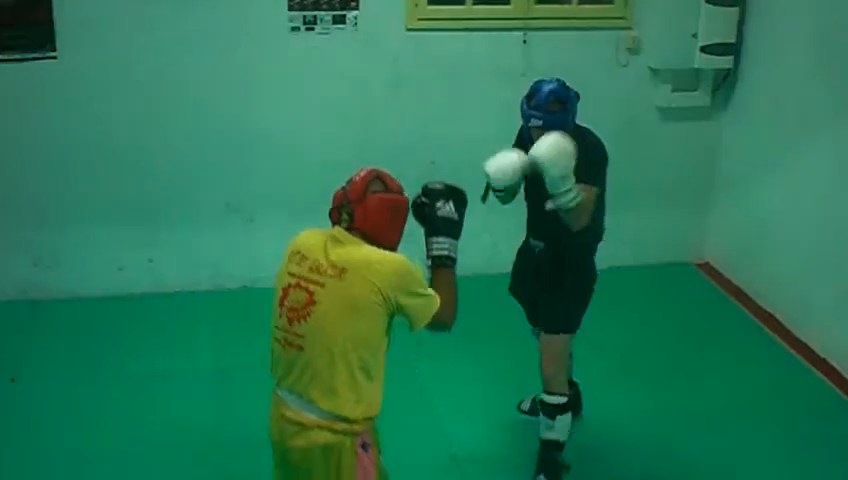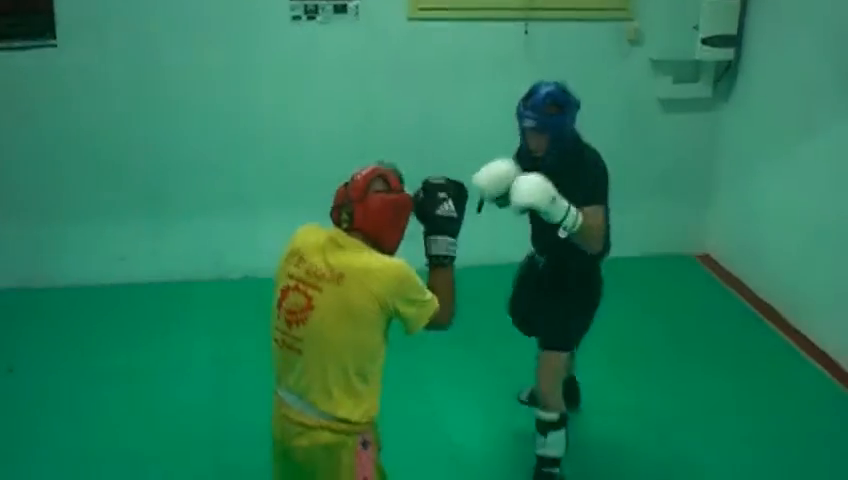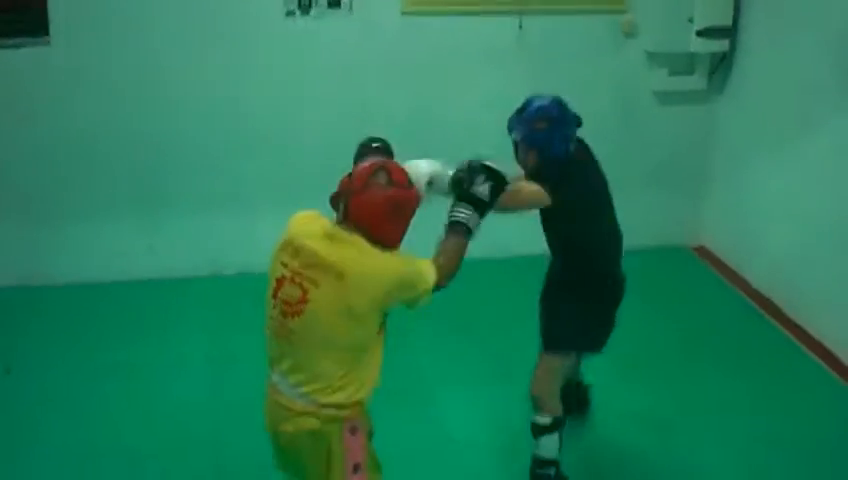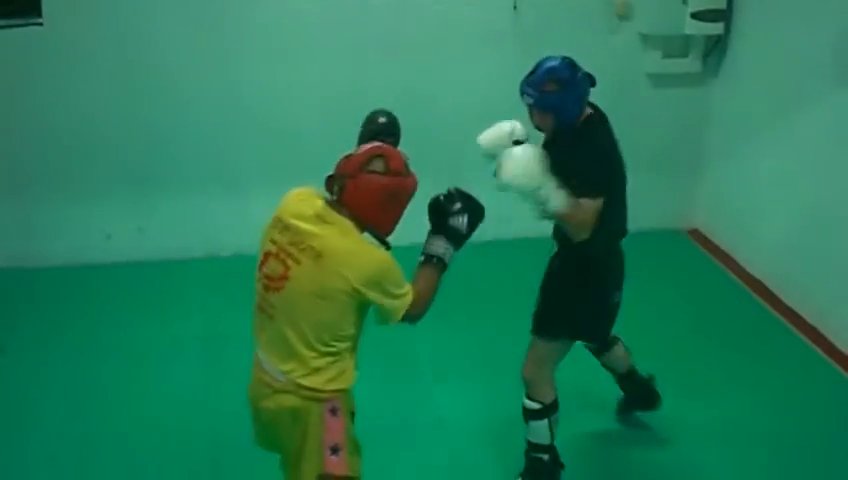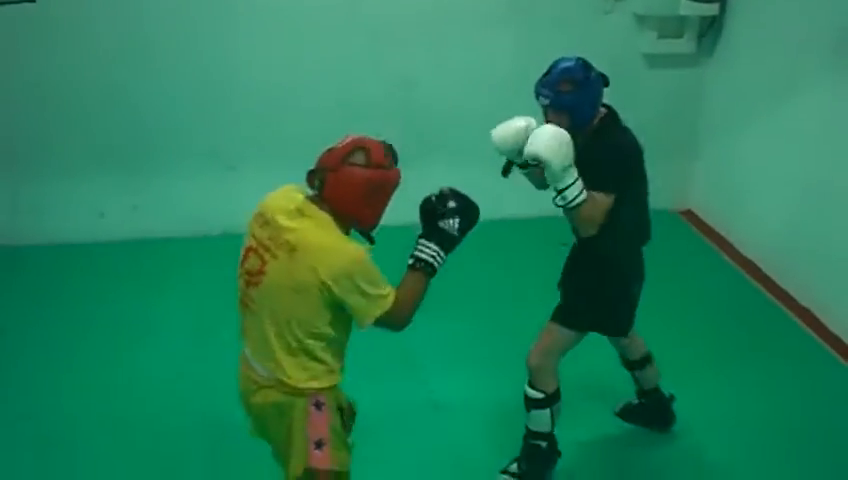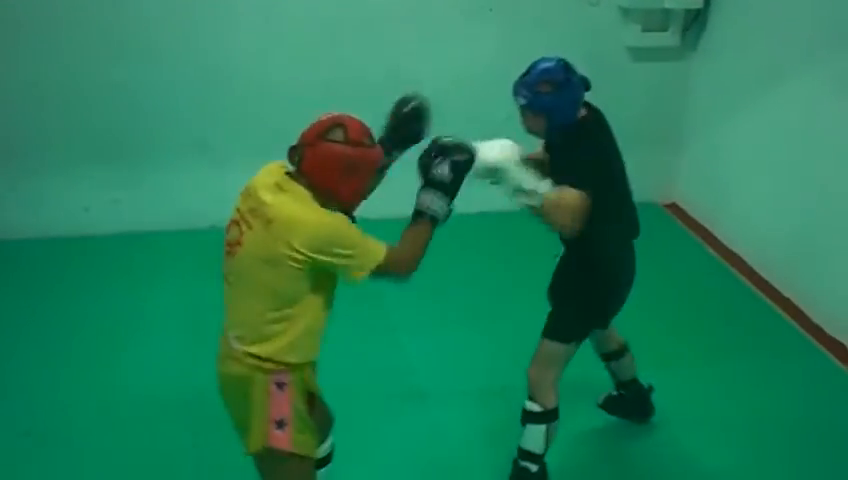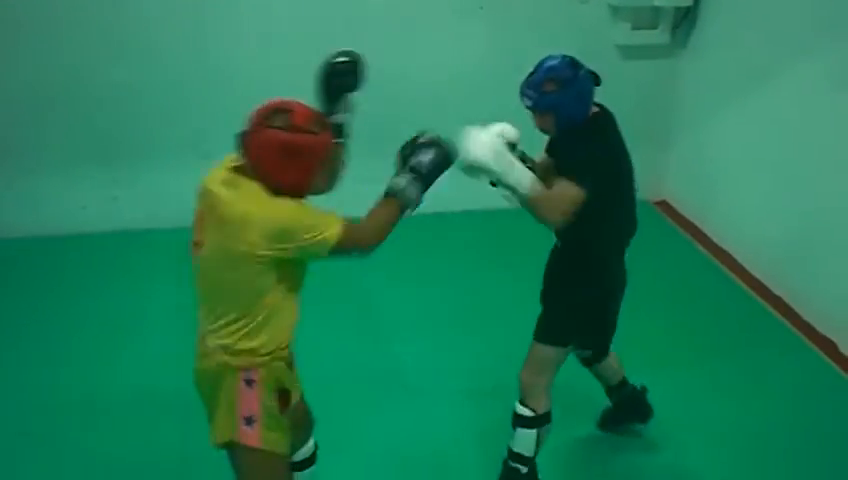
dt=0.2s
person 1, frame 1
left shoulder: (589, 150)
right shoulder: (528, 135)
left elbow: (579, 221)
right elbow: (508, 190)
left wrist: (559, 179)
right wrist: (501, 179)
left hip: (570, 262)
right hip: (536, 249)
left knee: (551, 365)
right knee: (547, 333)
right ankle: (564, 395)
person 1, frame 2
left shoulder: (586, 164)
right shoulder: (532, 146)
left elbow: (593, 242)
right elbow: (508, 196)
left wrist: (556, 208)
right wrist: (496, 188)
left hip: (574, 278)
right hip: (544, 263)
left knee: (547, 384)
right knee: (551, 339)
right ankle: (565, 389)
person 1, frame 3
left shoulder: (573, 172)
right shoulder: (558, 157)
left elbow: (510, 200)
right elbow: (522, 188)
left hip: (592, 283)
right hip: (573, 268)
left knee: (541, 388)
right knee: (560, 343)
right ankle: (572, 393)
person 1, frame 4
left shoulder: (594, 149)
right shoulder: (576, 123)
left elbow: (580, 228)
right elbow: (553, 167)
left wrist: (539, 189)
right wrist: (515, 149)
left hip: (587, 266)
right hip: (594, 261)
left knee: (535, 371)
right knee: (594, 336)
right ankle: (640, 389)
person 1, frame 5
left shoulder: (613, 146)
right shoulder: (585, 125)
left elbow: (588, 225)
right elbow: (543, 179)
left wrist: (564, 173)
right wrist: (523, 154)
left hip: (608, 263)
right hip: (615, 256)
left knee: (540, 360)
right knee: (620, 333)
right ankle: (655, 406)
person 1, frame 6
left shoulder: (591, 146)
right shoulder: (574, 123)
left elbow: (564, 220)
right elbow: (545, 165)
left wrist: (518, 177)
right wrist: (516, 162)
left hip: (600, 264)
right hip: (596, 256)
left knee: (541, 373)
right knee: (597, 326)
right ankle: (634, 397)
person 1, frame 7
left shoulder: (596, 142)
right shoulder: (578, 124)
left elbow: (555, 211)
right elbow: (546, 176)
left wrist: (506, 170)
right wrist: (510, 154)
left hip: (591, 269)
right hip: (579, 257)
left knee: (534, 377)
right knee: (585, 342)
right ankle: (629, 402)
person 2, frame 1
left shoulder: (302, 244)
right shoulder: (389, 269)
right elbow: (444, 316)
right wrist: (443, 239)
left hip: (285, 421)
right hip: (335, 436)
person 2, frame 2
left shoulder: (302, 241)
right shoulder: (387, 274)
right elbow: (442, 315)
left wrist: (369, 189)
right wrist: (442, 237)
left hip: (288, 418)
right hip: (336, 435)
person 2, frame 3
left shoulder: (300, 227)
right shoulder: (383, 271)
right elbow: (439, 274)
left wrist: (362, 181)
right wrist: (468, 209)
left hip: (281, 405)
right hip: (327, 421)
person 2, frame 4
left shoulder: (295, 203)
right shoulder: (366, 261)
right elbow: (411, 309)
left wrist: (360, 166)
right wrist: (444, 241)
left hip: (267, 383)
right hip: (307, 401)
person 2, frame 5
left shoulder: (279, 201)
right shoulder: (342, 257)
right elbow: (397, 315)
left wrist: (349, 162)
right wrist: (434, 244)
left hip: (260, 374)
right hip: (294, 395)
left knee: (342, 417)
person 2, frame 6
left shoulder: (270, 179)
right shoulder: (316, 228)
left elbow: (338, 192)
right elbow: (400, 263)
left wrist: (393, 146)
right wrist: (436, 194)
left hip: (251, 353)
right hip: (267, 372)
left knee: (317, 428)
person 2, frame 7
left shoulder: (230, 172)
right shoulder: (270, 218)
left elbow: (320, 181)
right elbow: (362, 238)
left wrist: (335, 105)
right wrist: (412, 178)
left hip: (257, 352)
right hip: (243, 369)
left knee: (299, 428)
